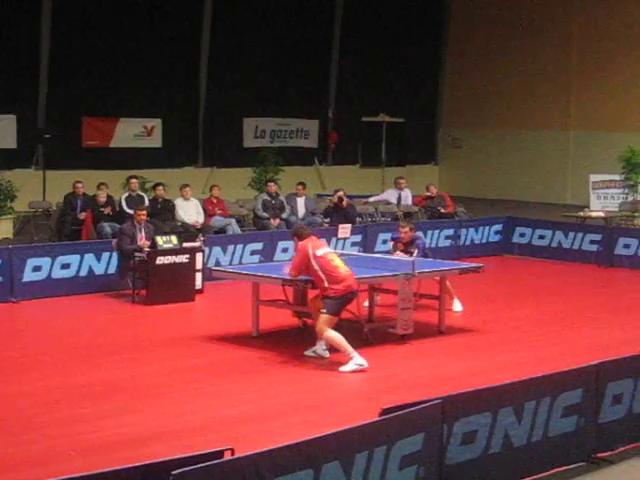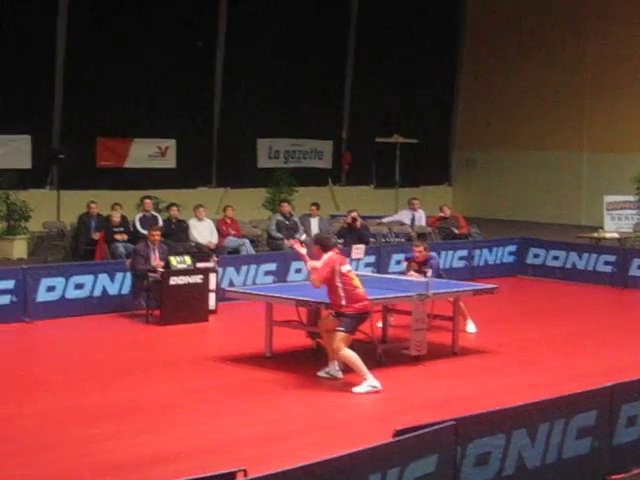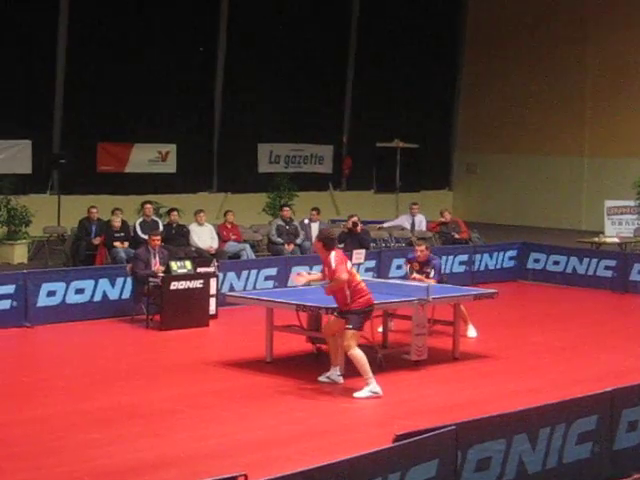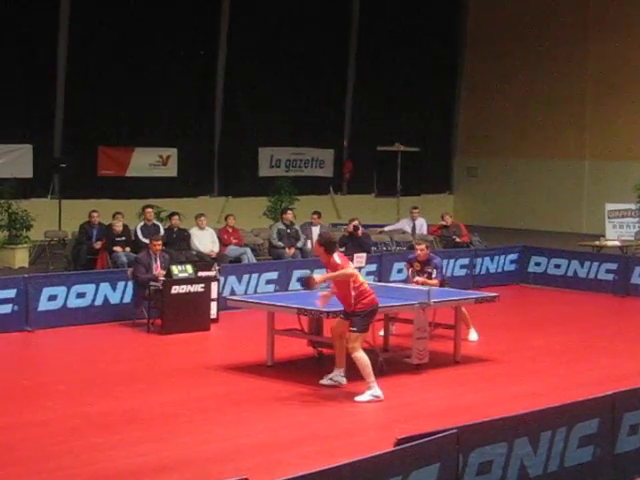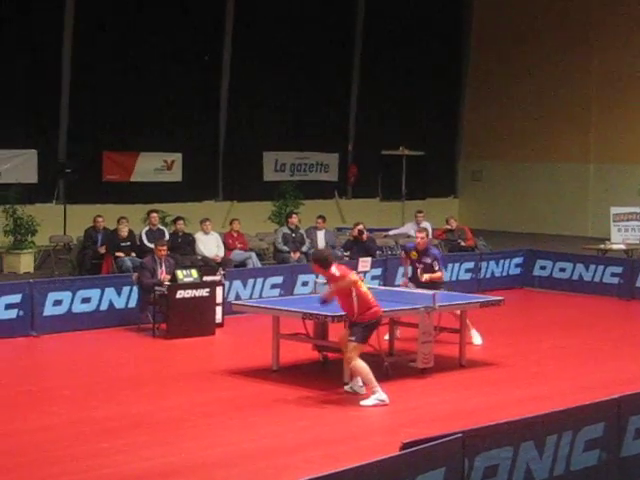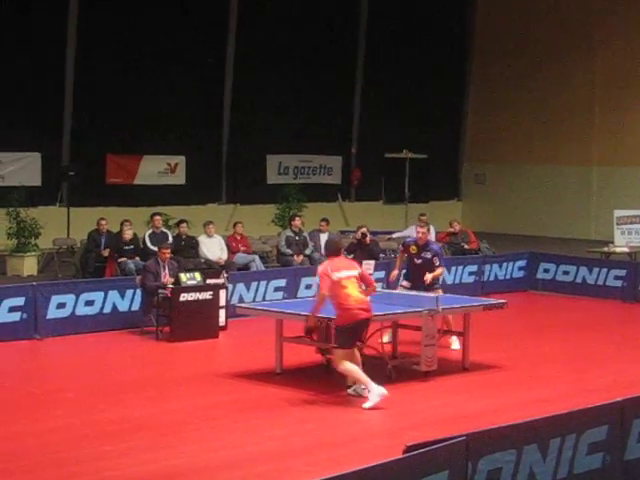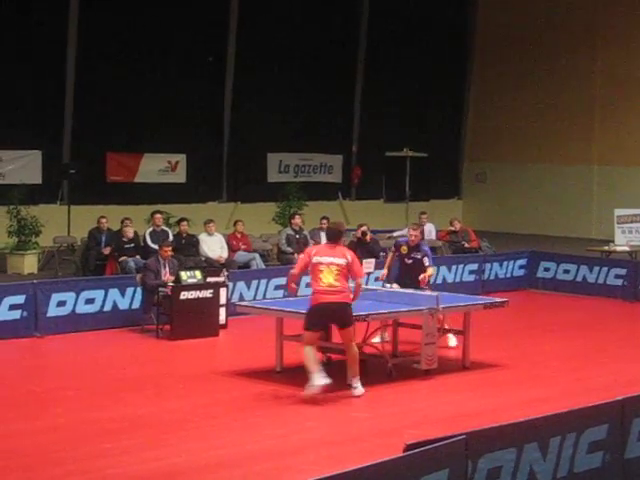
dt=0.2s
person 1, frame 1
left shoulder: (302, 246)
right shoulder: (319, 243)
left elbow: (294, 273)
left wrist: (296, 270)
left hip: (340, 289)
right hip: (349, 285)
left knee: (322, 329)
right knee: (314, 304)
left ankle: (356, 359)
right ankle: (321, 347)
person 1, frame 2
left shoulder: (329, 259)
right shoulder: (333, 256)
left elbow: (316, 283)
right elbow: (318, 269)
left wrist: (311, 269)
right wrist: (304, 254)
left hip: (355, 308)
right hip: (357, 305)
left knee: (338, 347)
right knee: (324, 325)
left ankle: (370, 381)
right ankle: (334, 368)
person 1, frame 3
left shoulder: (334, 257)
right shoulder: (328, 257)
left elbow: (343, 278)
right elbow: (326, 276)
left wrist: (330, 288)
right wrist: (309, 277)
left hip: (360, 304)
right hip: (351, 304)
left knee: (349, 345)
right knee: (329, 330)
left ankle: (372, 386)
right ankle: (335, 372)
person 1, frame 4
left shoulder: (335, 258)
right shoulder: (329, 260)
left elbow: (350, 272)
left wrist: (323, 278)
right wrist: (331, 292)
left hip: (364, 305)
right hip: (355, 305)
left knee: (354, 347)
right knee: (336, 331)
left ankle: (374, 390)
right ankle: (338, 374)
person 1, frame 5
left shoulder: (335, 271)
right shoulder: (335, 270)
left elbow: (354, 279)
left wrist: (333, 290)
left hip: (367, 316)
right hip: (362, 314)
left knee: (351, 357)
right knee: (344, 342)
left ankle: (379, 394)
right ankle: (356, 383)
person 1, frame 6
left shoulder: (324, 268)
right shoulder: (353, 264)
left elbow: (323, 294)
right elbow: (372, 286)
left wrist: (312, 316)
left hip: (349, 318)
right hip: (365, 313)
left knee: (340, 363)
right knee: (349, 348)
left ankle: (374, 390)
right ankle: (360, 385)
person 1, frame 7
left shoulder: (312, 251)
right shoulder: (348, 254)
left elbow: (294, 273)
right elbow: (359, 281)
left wrist: (290, 284)
right wrist: (355, 295)
left hip: (320, 303)
right hip: (342, 302)
left knee: (308, 345)
right knee: (349, 343)
left ankle: (317, 377)
right ankle: (355, 384)
